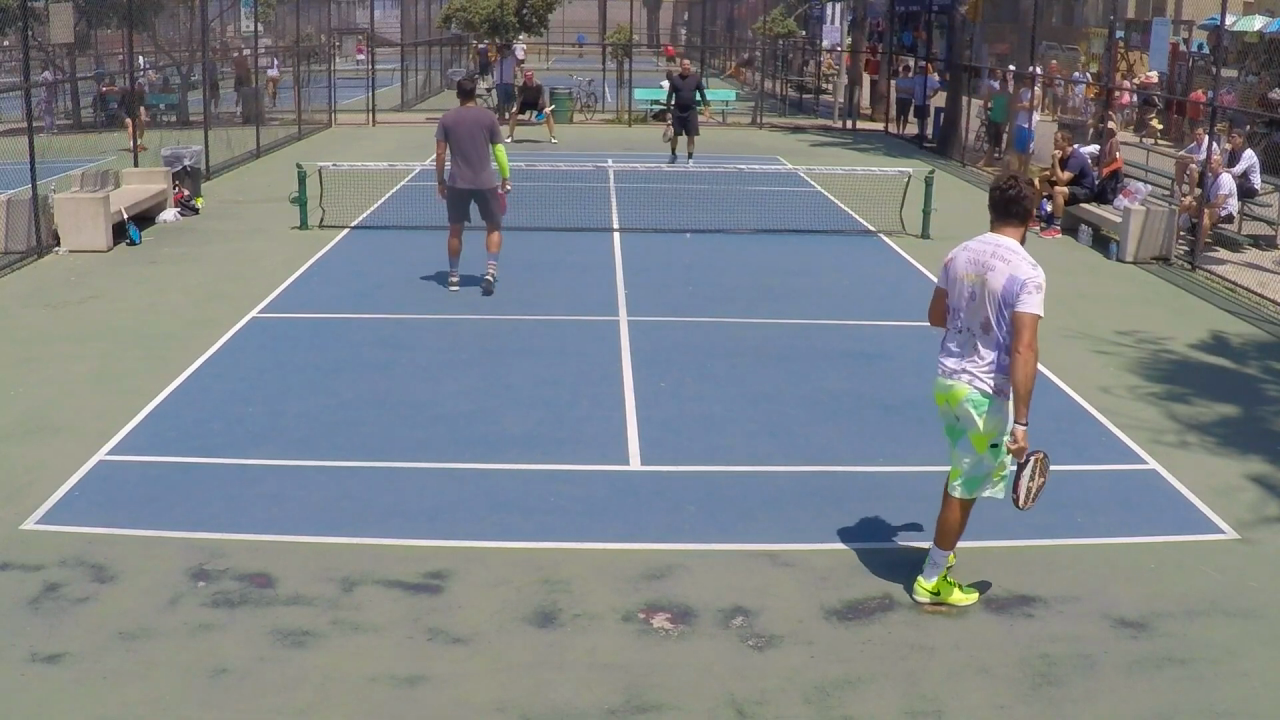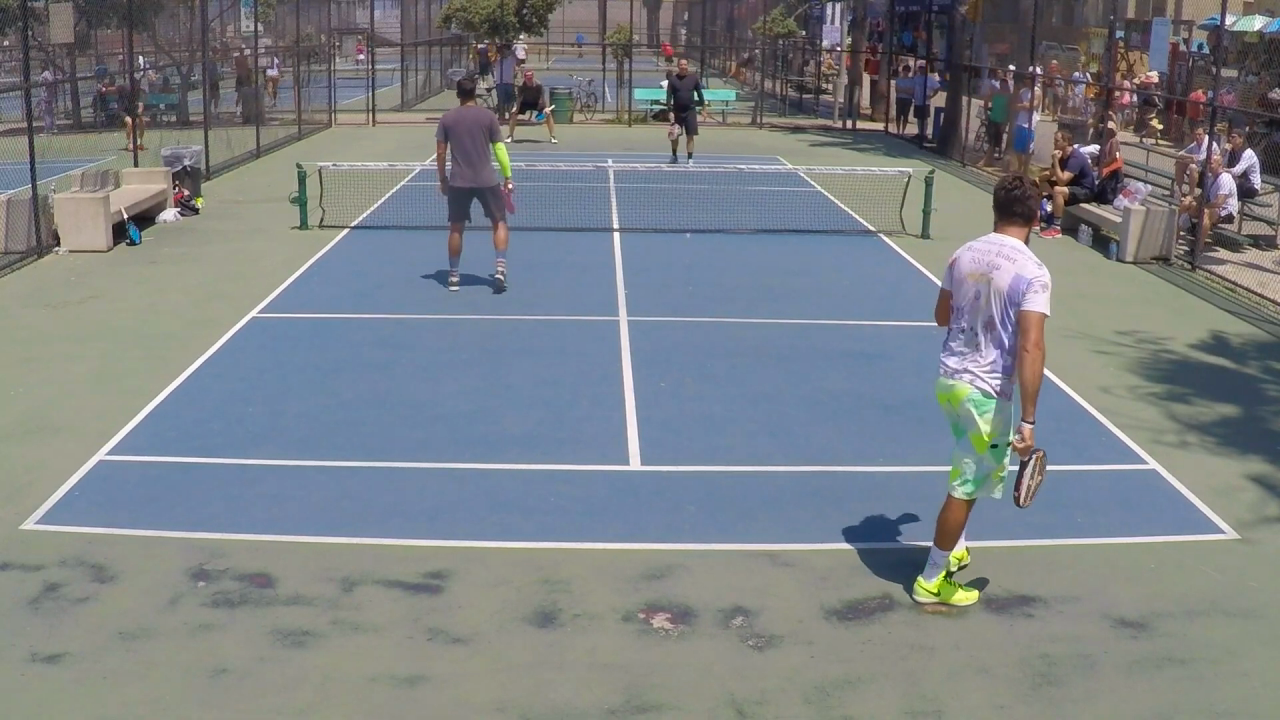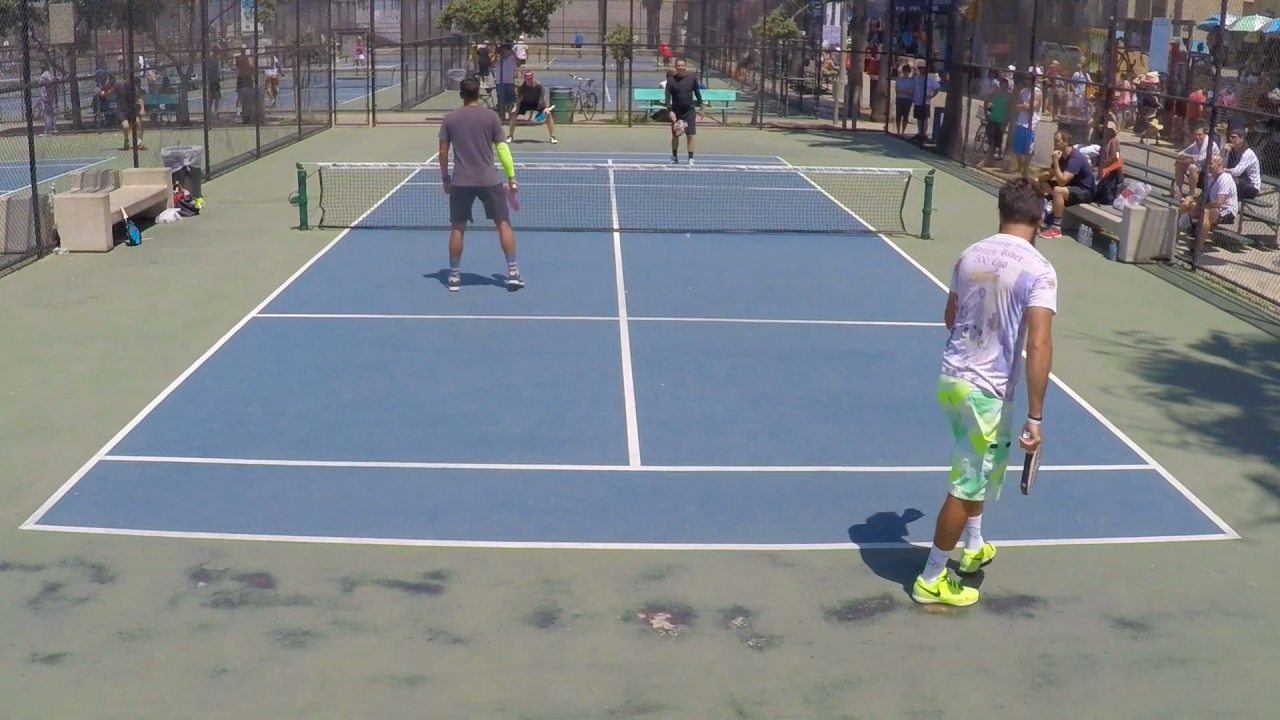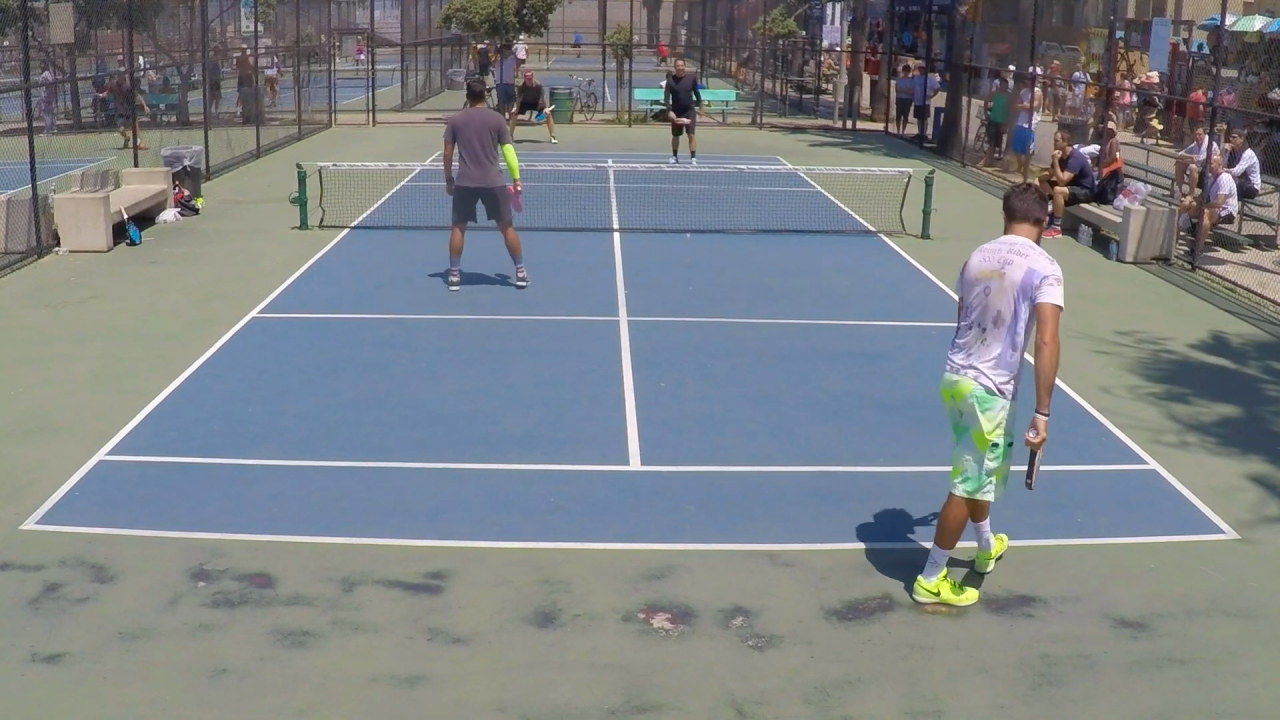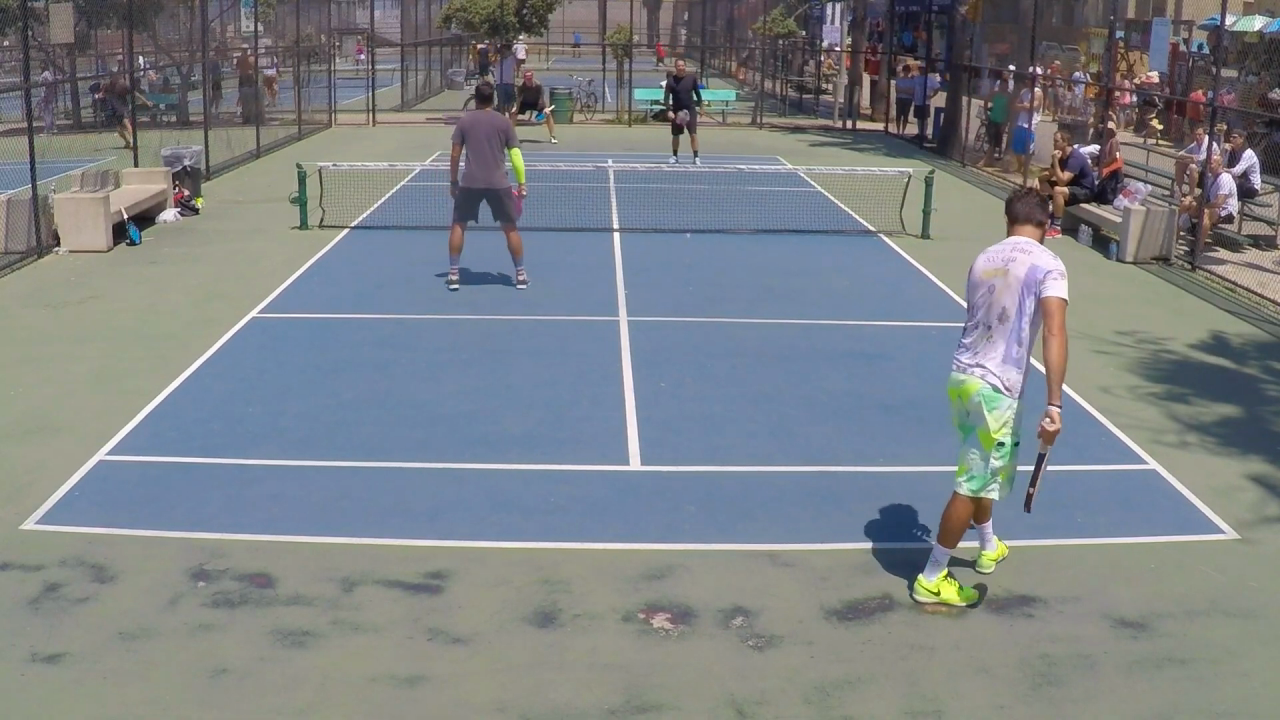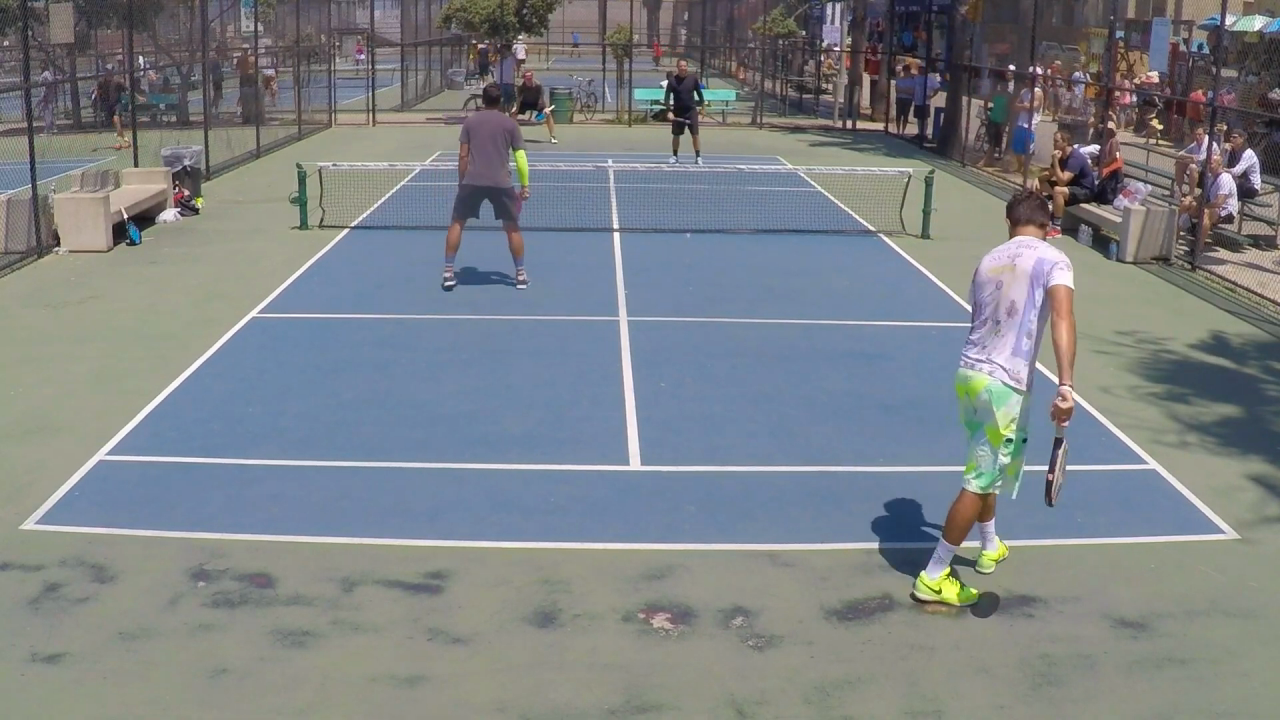
dt=0.1s
person 1, frame 1
left shoulder: (959, 254)
right shoulder: (1027, 272)
left elbow: (936, 316)
right elbow: (1024, 351)
right wrist: (1020, 422)
left hip: (947, 380)
right hip: (984, 393)
left knee: (961, 474)
right knee: (966, 490)
left ankle: (940, 555)
right ankle: (931, 580)
person 1, frame 2
left shoulder: (963, 254)
right shoulder: (1032, 272)
right elbow: (1030, 349)
right wrist: (1028, 420)
left hip: (949, 377)
right hip: (986, 391)
left knee: (967, 477)
right knee: (966, 488)
left ankle: (955, 549)
right ankle: (930, 580)
person 1, frame 3
left shoulder: (970, 255)
right shoulder: (1038, 269)
right elbow: (1039, 346)
right wrist: (1034, 417)
left hip: (951, 376)
right hip: (988, 391)
left knee: (970, 474)
right knee: (966, 487)
left ankle: (974, 548)
right ankle: (931, 580)
person 1, frame 4
left shoulder: (977, 257)
right shoulder: (1043, 268)
right elbow: (1046, 342)
right wrist: (1042, 414)
left hip: (954, 375)
right hip: (989, 389)
left knee: (975, 473)
right knee: (966, 487)
left ankle: (988, 546)
right ankle: (930, 580)
person 1, frame 5
left shoulder: (983, 260)
right shoulder: (1048, 264)
right elbow: (1054, 334)
right wrist: (1054, 404)
left hip: (960, 375)
right hip: (996, 389)
left knee: (978, 474)
right knee: (971, 487)
left ankle: (990, 549)
right ankle: (931, 579)
person 1, frame 6
left shoulder: (989, 260)
right shoulder: (1052, 259)
right elbow: (1062, 317)
right wrist: (1066, 383)
left hip: (968, 372)
right hip: (1004, 384)
left knee: (983, 472)
right knee: (979, 485)
left ankle: (991, 547)
right ankle: (933, 577)
person 2, frame 1
left shoulder: (447, 118)
right shoulder: (488, 117)
left elbow: (440, 153)
right elbow: (499, 150)
left wrist: (440, 181)
right wrist: (506, 178)
left hip: (457, 183)
right hip: (485, 182)
left knee: (455, 230)
right knee: (493, 228)
left ankle: (454, 277)
right ankle: (490, 270)
person 2, frame 2
left shoulder: (447, 118)
right shoulder: (488, 116)
left elbow: (440, 153)
right elbow: (499, 149)
left wrist: (442, 179)
right wrist: (508, 177)
left hip: (458, 182)
right hip: (487, 181)
left knee: (456, 229)
right knee: (499, 224)
left ankle: (453, 276)
right ankle: (500, 268)
person 2, frame 3
left shoulder: (450, 118)
right shoulder: (491, 116)
left elbow: (443, 152)
right elbow: (502, 148)
left wrist: (445, 178)
right wrist: (511, 177)
left hip: (460, 181)
right hip: (489, 180)
left knee: (457, 228)
right knee: (503, 223)
left ankle: (454, 276)
right ankle: (513, 272)
person 2, frame 4
left shoulder: (455, 120)
right shoulder: (496, 119)
left elbow: (447, 153)
right elbow: (508, 151)
left wrist: (448, 179)
right wrist: (516, 179)
left hip: (464, 182)
right hip: (493, 182)
left knee: (458, 228)
right knee: (506, 226)
left ankle: (454, 276)
right ankle: (520, 273)
person 2, frame 5
left shoulder: (464, 121)
right shoulder: (504, 122)
left elbow: (455, 155)
right elbow: (515, 154)
left wrist: (453, 182)
right wrist: (522, 183)
left hip: (470, 183)
right hip: (499, 184)
left knee: (458, 226)
right knee: (510, 228)
left ankle: (453, 275)
right ankle: (521, 275)
person 2, frame 6
left shoulder: (470, 121)
right shoulder: (510, 124)
left elbow: (463, 155)
right elbow: (521, 157)
left wrist: (461, 182)
right wrist: (525, 185)
left hip: (473, 181)
right hip: (501, 183)
left knee: (456, 224)
right knee: (512, 228)
left ankle: (448, 273)
right ankle: (520, 275)
